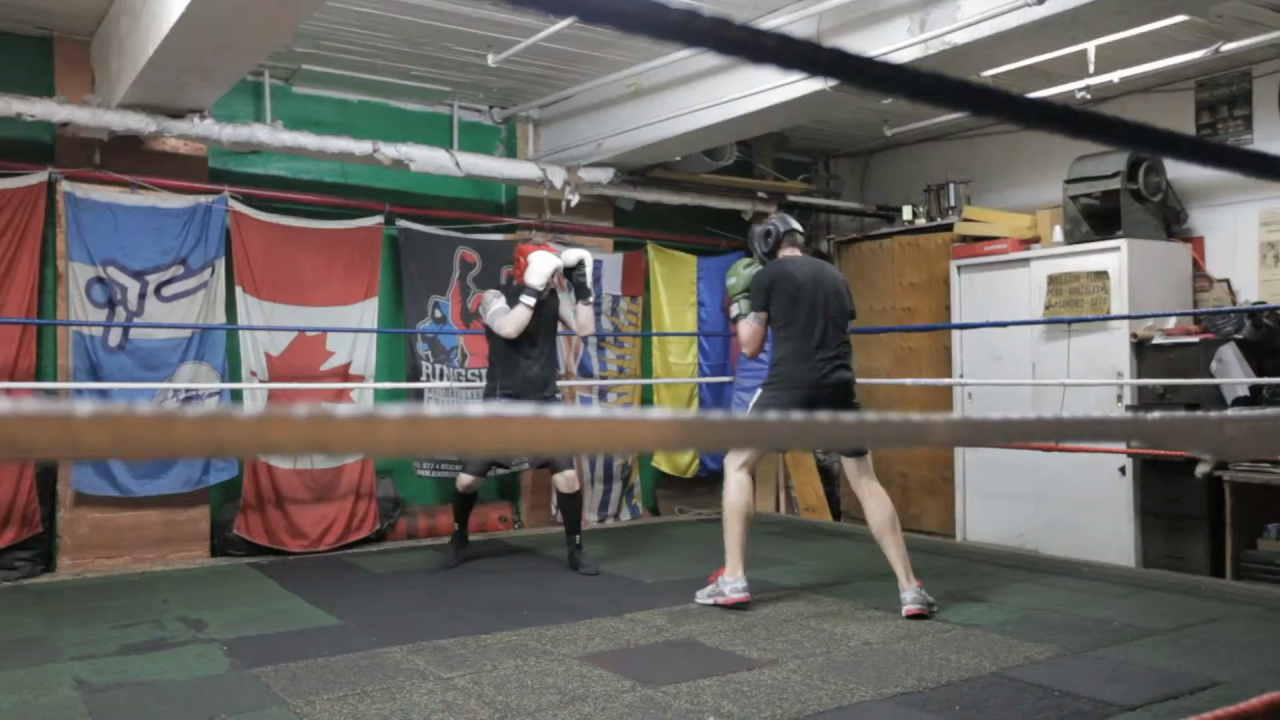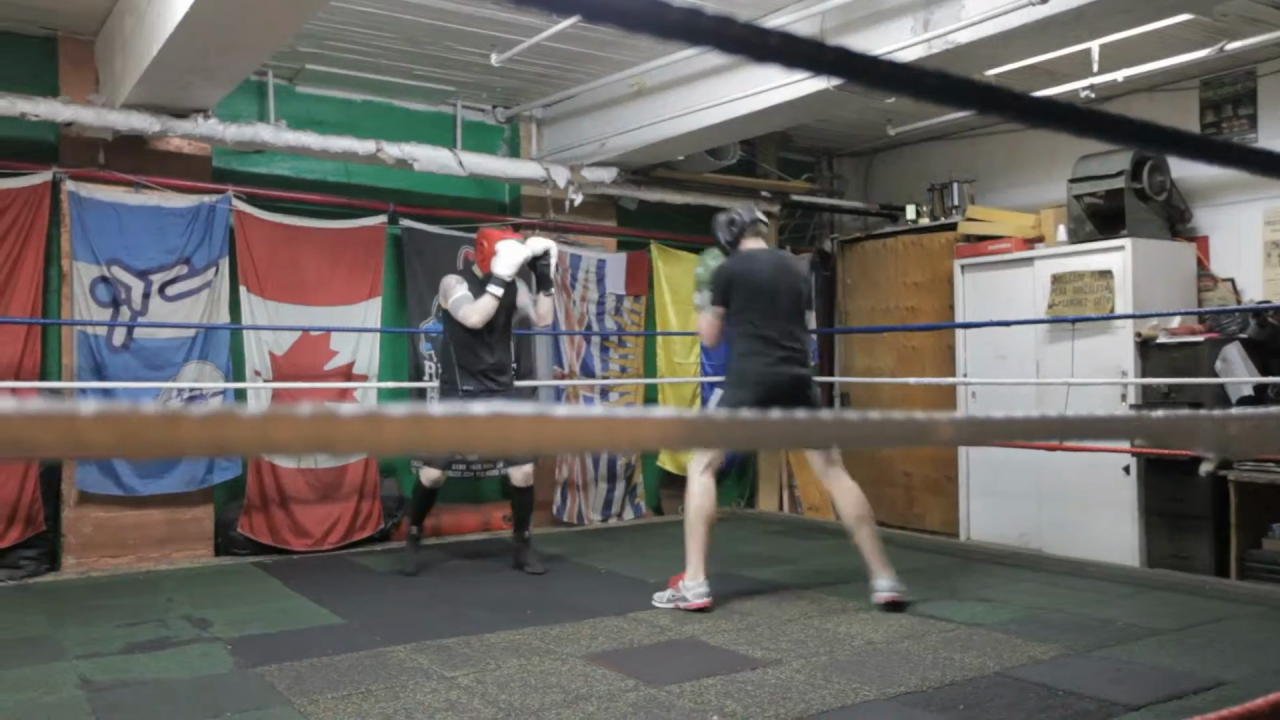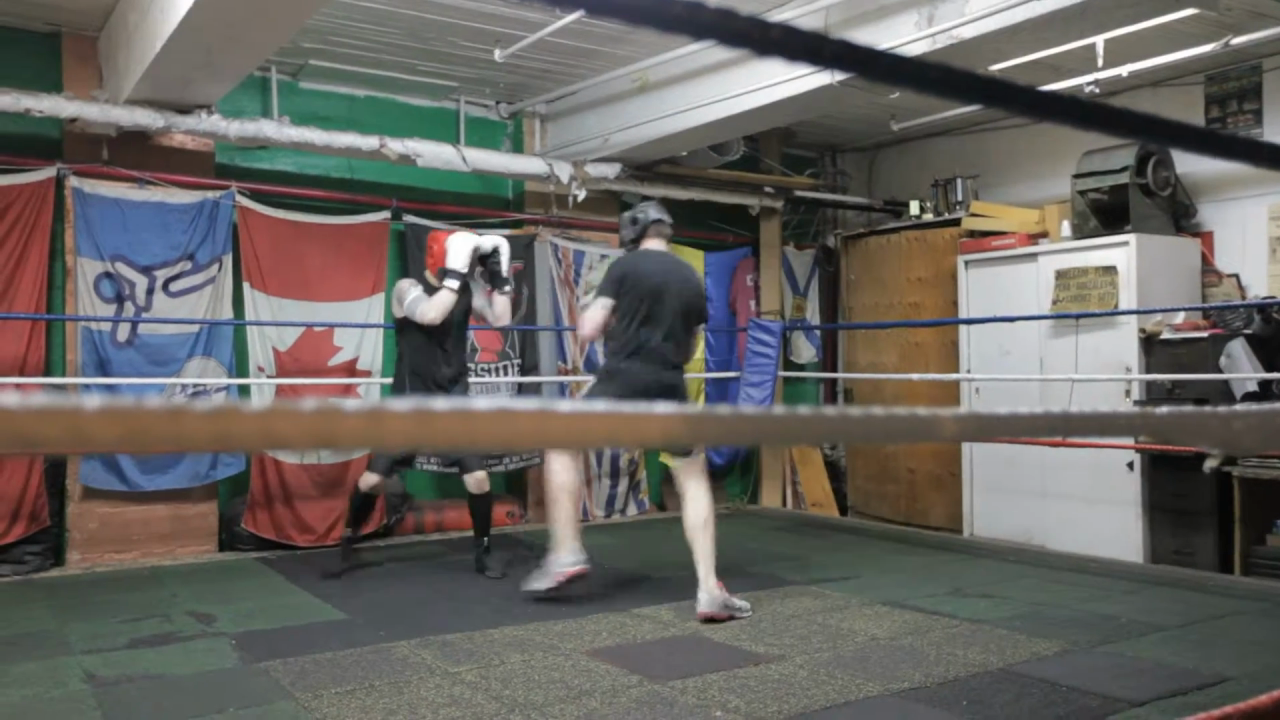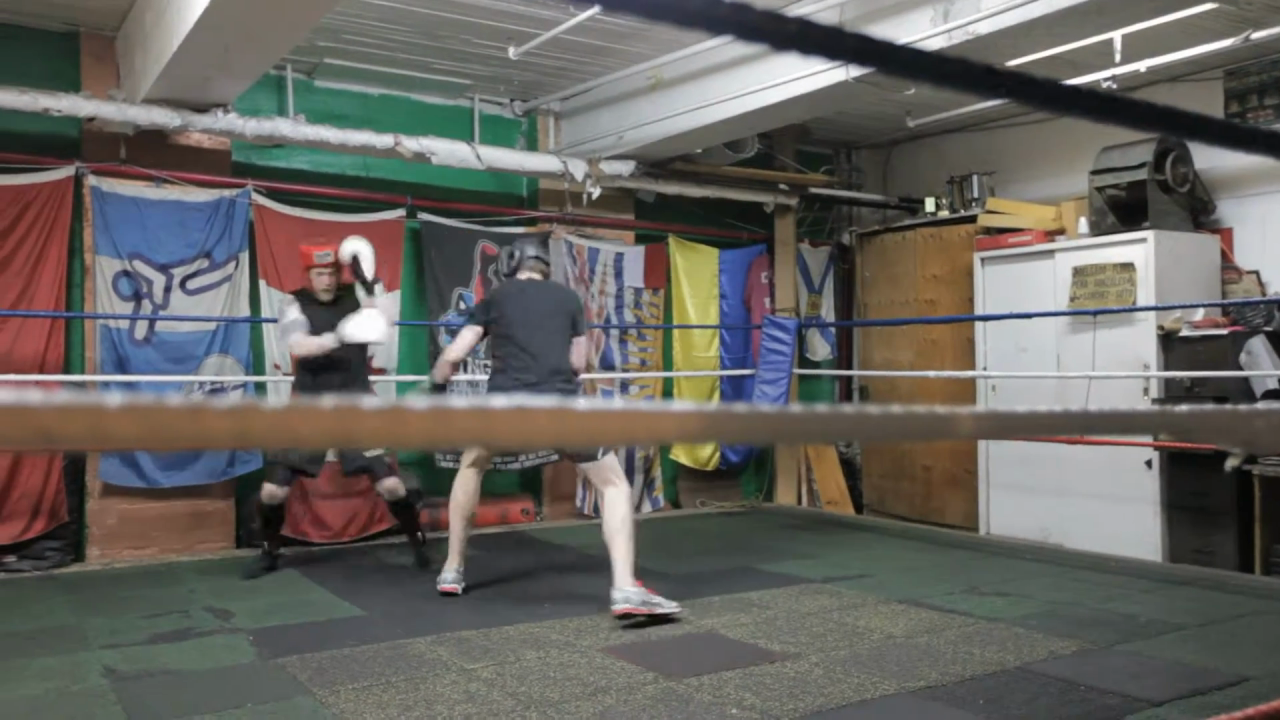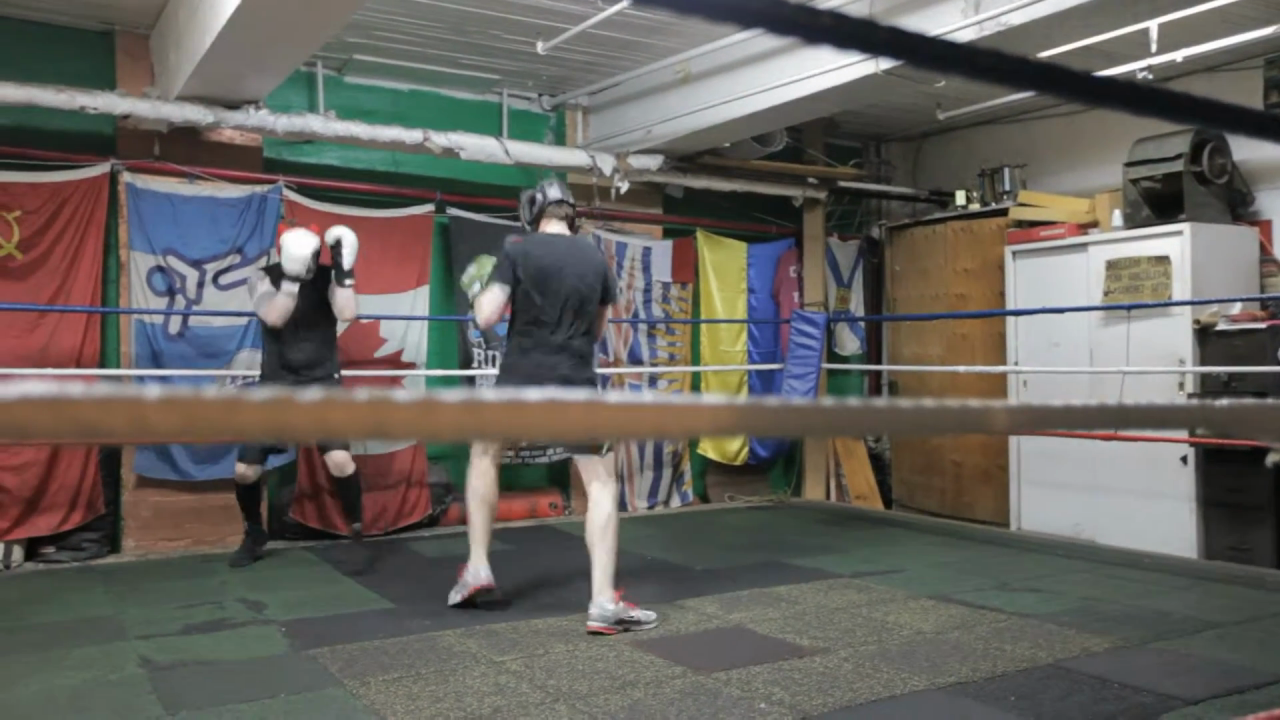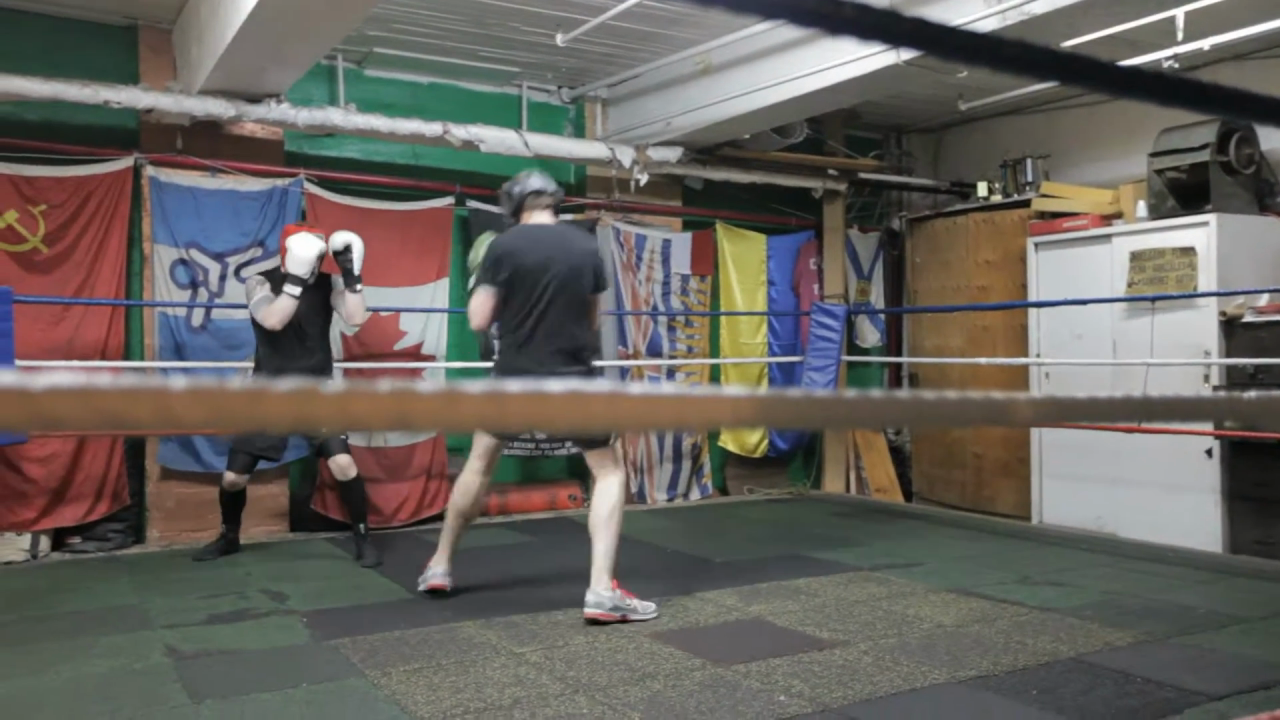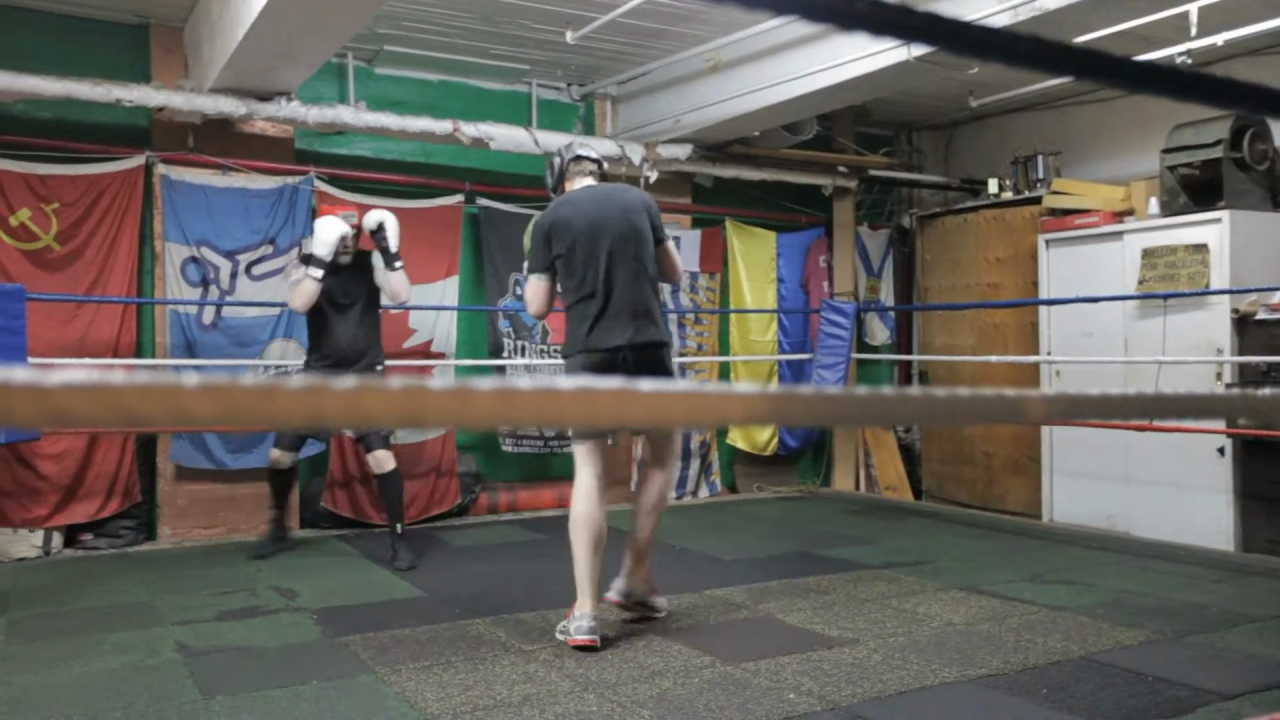
dt=0.5s
person 1, frame 1
left shoulder: (769, 275)
right shoulder: (834, 275)
left elbow: (749, 345)
left wrist: (740, 304)
left hip: (788, 385)
right hip: (838, 386)
left knee: (737, 464)
right knee: (865, 481)
left ankle: (732, 579)
right ankle: (909, 588)
person 1, frame 2
left shoulder: (729, 269)
right shoulder: (796, 268)
left elbow: (709, 338)
left wrist: (706, 295)
left hip: (748, 383)
right hip: (797, 381)
left knee: (701, 468)
right knee: (833, 472)
left ankle: (693, 584)
right ankle: (884, 578)
person 1, frame 3
left shoulder: (623, 266)
right shoulder: (692, 279)
left elbow: (588, 331)
left wrist: (592, 302)
left hip: (620, 381)
right hip: (667, 388)
left knee: (561, 450)
right knee: (694, 482)
left ankle: (566, 553)
right ankle: (710, 590)
person 1, frame 4
left shoulder: (494, 298)
right shoulder: (568, 297)
left elbow: (455, 353)
left wrist: (434, 381)
right hip: (558, 400)
left knee: (471, 466)
right knee: (615, 486)
left ankle: (452, 571)
right ankle: (627, 589)
person 1, frame 5
left shoulder: (516, 251)
right shoulder: (596, 258)
left elbow: (486, 317)
left wrist: (480, 291)
left hip: (519, 377)
right hip: (575, 382)
left knee: (483, 457)
right knee: (601, 486)
left ankle: (477, 567)
right ankle: (605, 602)
person 1, frame 6
left shoulder: (503, 246)
right shoulder: (587, 246)
left elbow: (479, 320)
left wrist: (483, 279)
left hip: (515, 376)
right hip: (573, 376)
left knee: (480, 465)
right knee: (610, 473)
left ankle: (440, 567)
right ankle: (602, 591)
person 1, frame 7
left shoulder: (550, 219)
right shoulder: (639, 200)
left elbow: (537, 307)
right elbow: (672, 273)
left hip: (590, 350)
right hip: (648, 343)
left knee: (589, 474)
right knee: (660, 460)
left ankle: (584, 614)
right ankle: (633, 582)
person 2, frame 1
left shoulder: (553, 299)
right shoulder: (494, 298)
left elbow: (585, 328)
right elbow: (509, 329)
left wrist: (583, 288)
right wrist: (532, 290)
left hip: (544, 402)
right hip: (502, 402)
left knee: (567, 475)
right knee: (468, 479)
left ankle: (575, 550)
right ankle: (459, 538)
person 2, frame 2
left shoulder: (512, 286)
right shoulder: (454, 284)
left elbow: (544, 318)
right elbow: (475, 318)
left wrist: (545, 277)
right wrist: (501, 278)
left hip: (501, 392)
right hip: (459, 392)
left knee: (522, 469)
right knee: (433, 471)
left ankle: (522, 547)
right ankle: (414, 542)
person 2, frame 3
left shoulder: (467, 289)
right shoulder: (408, 288)
left elbow: (501, 319)
right elbow: (431, 315)
left wrist: (499, 276)
right wrist: (455, 274)
left hip: (454, 397)
right hip: (412, 398)
left knee: (477, 476)
right knee: (373, 476)
left ankle: (483, 551)
right ankle: (347, 545)
person 2, frame 4
left shoulder: (354, 294)
right shoulder: (293, 303)
left elbow: (381, 325)
right elbow: (297, 347)
left wrist: (368, 279)
right wrist: (339, 337)
left knee: (388, 483)
right knee: (273, 488)
left ankle: (419, 543)
right ankle: (269, 552)
person 2, frame 5
left shoulder: (327, 275)
right shoulder: (264, 280)
left elbow: (347, 314)
right elbow: (273, 316)
left wrist: (344, 269)
right wrist: (292, 277)
left hip: (321, 382)
right hip: (276, 384)
left knee: (338, 458)
right knee: (245, 469)
left ankle: (357, 536)
right ankle: (254, 536)
person 2, frame 6
left shoulder: (329, 284)
right shoulder: (262, 283)
left elbow: (357, 318)
right elbow: (273, 320)
left wrist: (351, 274)
right wrist: (296, 279)
left knee: (343, 462)
right knee: (233, 475)
left ankle: (363, 539)
right ankle: (229, 536)
person 2, frame 7
left shoulder: (371, 262)
right shoulder: (306, 264)
left elbow: (401, 296)
right elbow: (299, 303)
left wrist: (389, 252)
right wrist: (320, 259)
left hip: (365, 373)
right hip: (319, 373)
left knee: (380, 455)
right knee: (281, 454)
left ankle: (398, 540)
right ankle: (279, 529)
